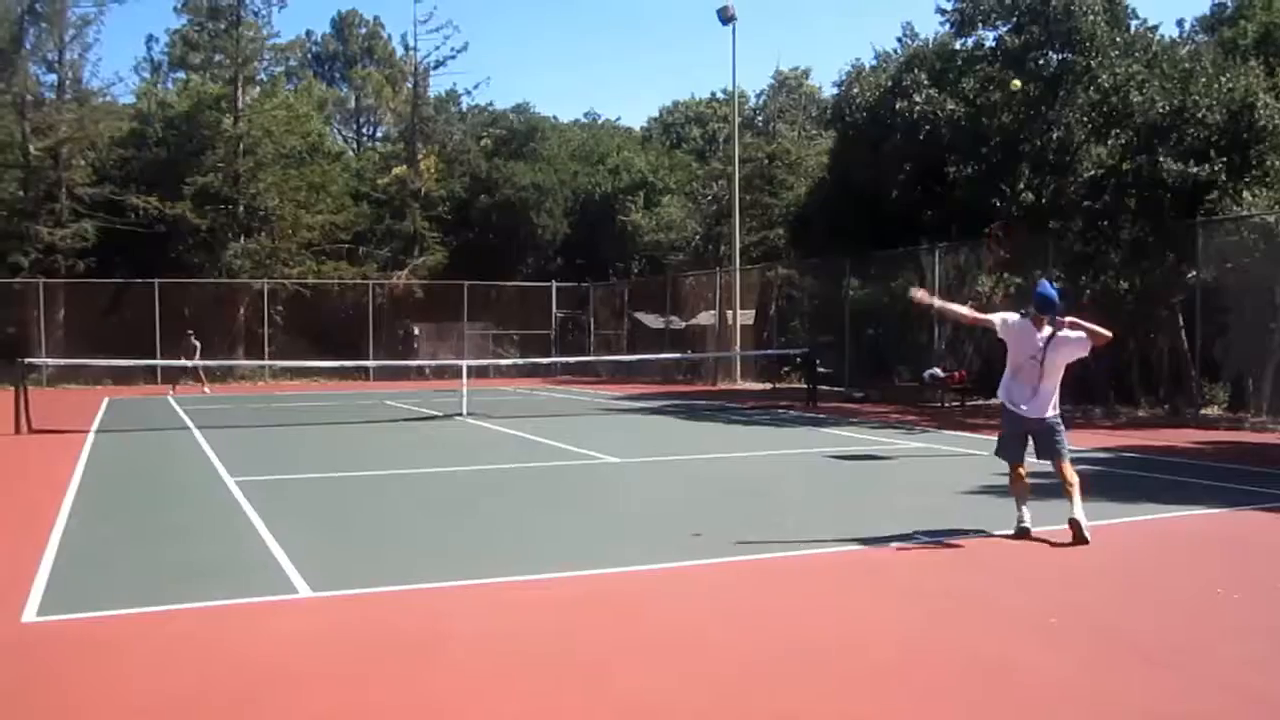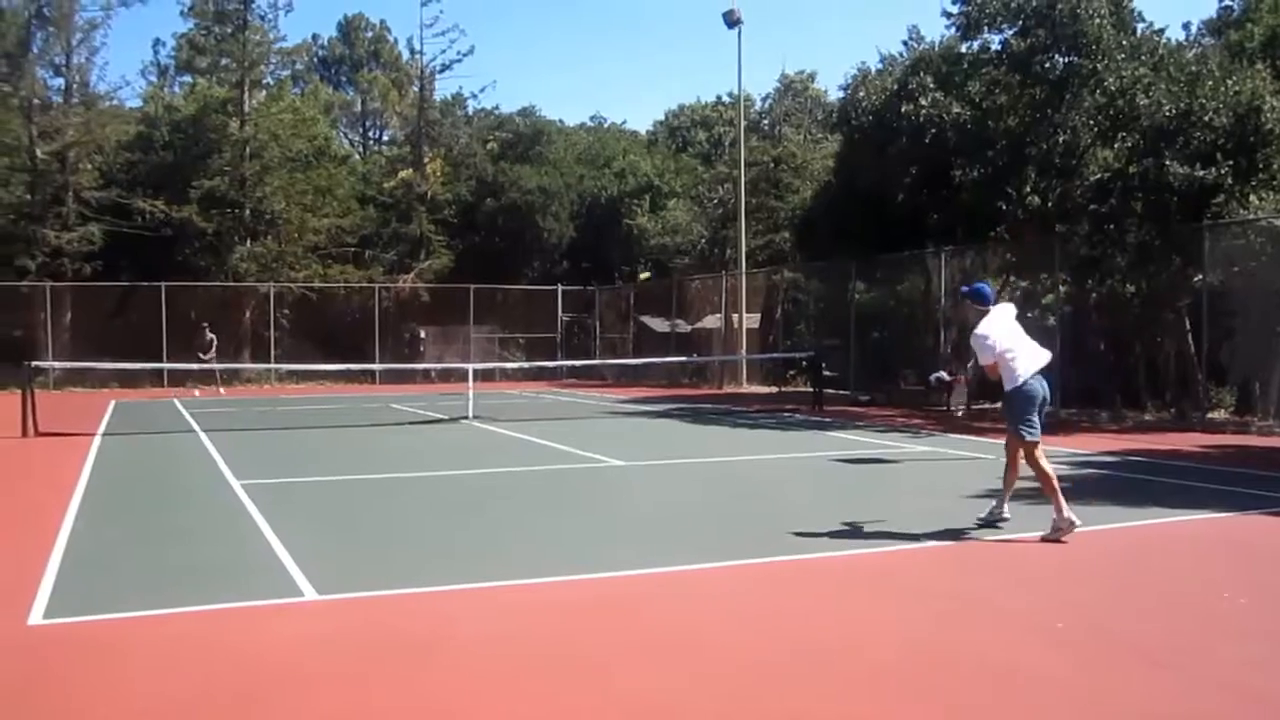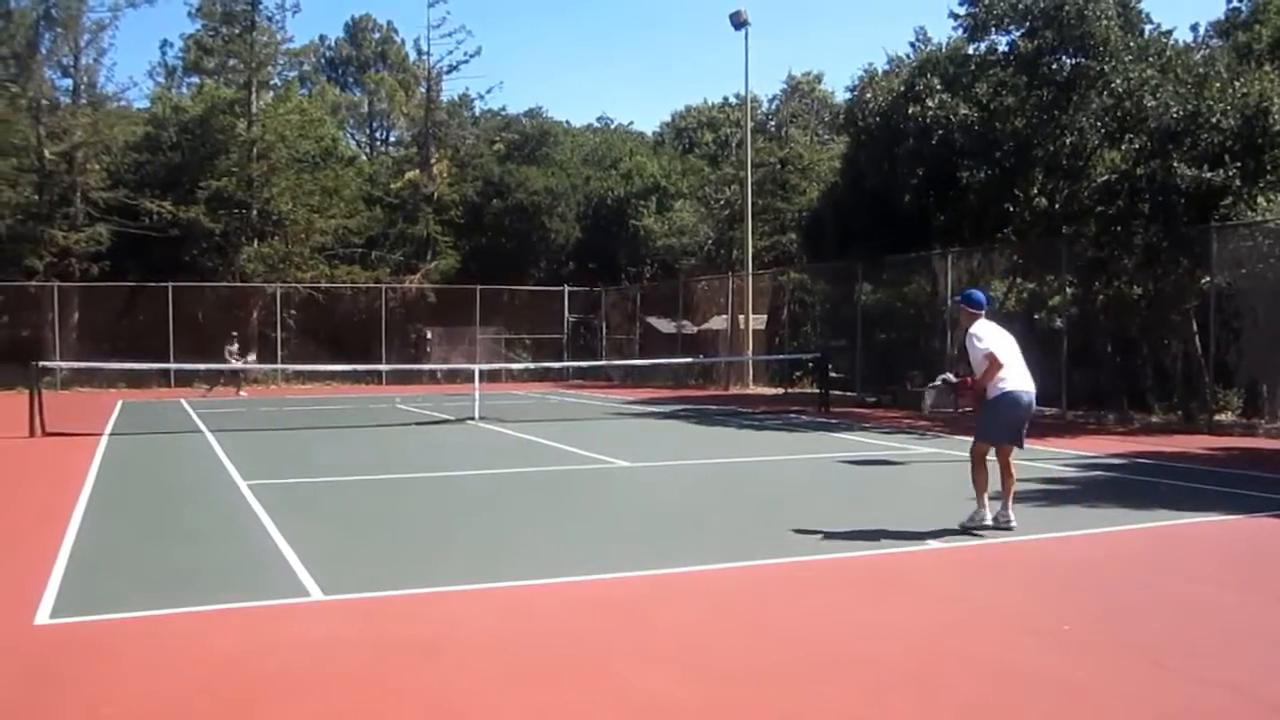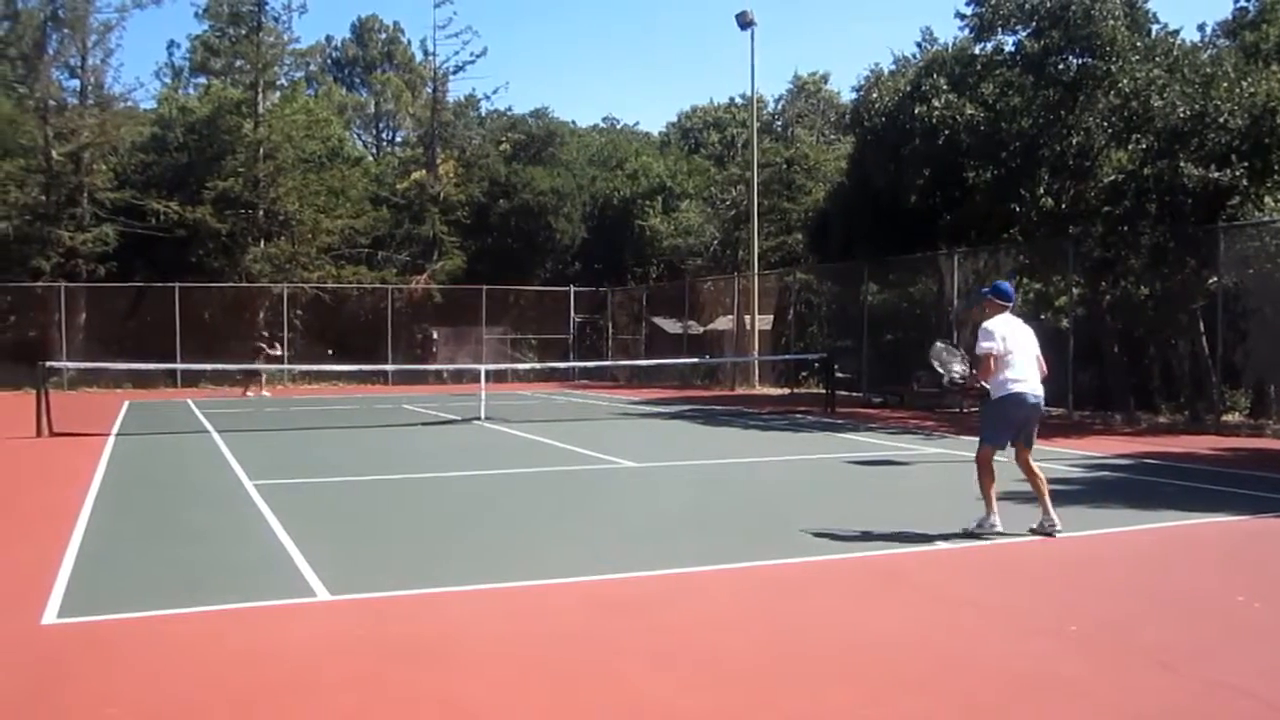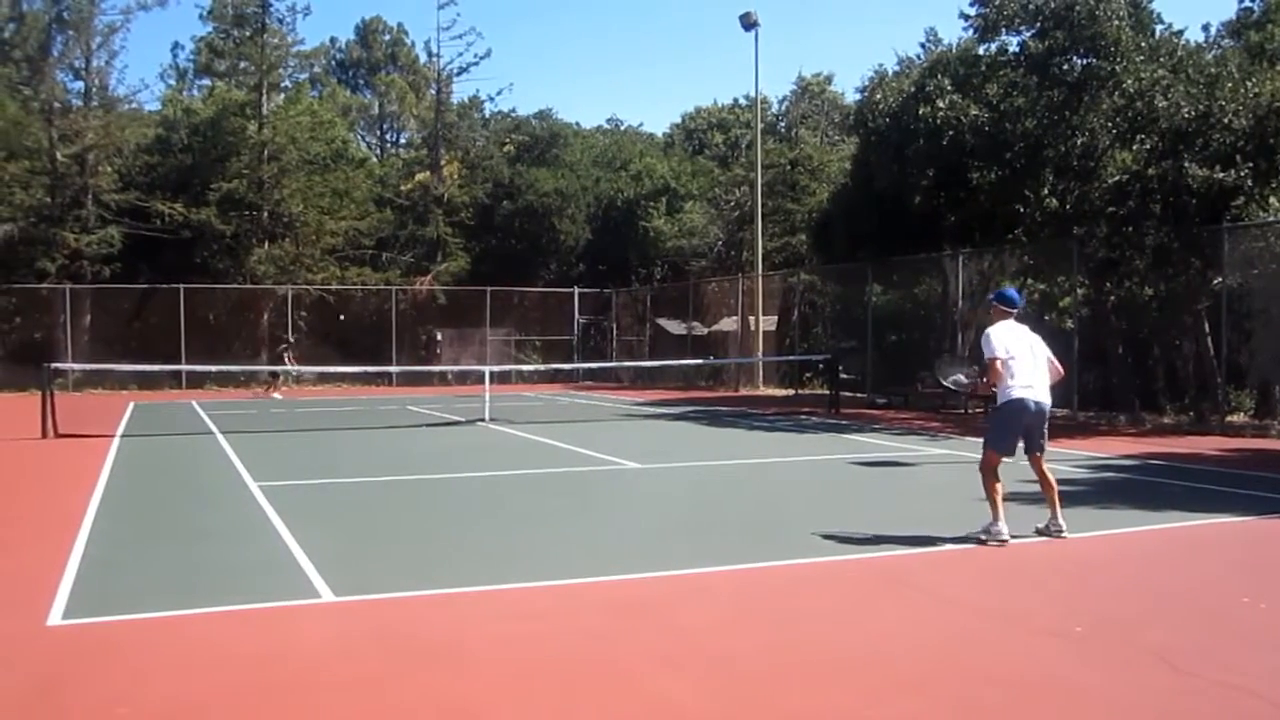
dt=0.4s
person 1, frame 1
left shoulder: (1015, 324)
right shoulder: (1062, 340)
left elbow: (973, 317)
right elbow: (1106, 337)
left wrist: (933, 302)
right wrist: (1075, 323)
left hip: (1014, 410)
right hip: (1045, 414)
left knee: (1016, 467)
right knee: (1064, 467)
left ankle: (1023, 517)
right ankle: (1077, 514)
person 1, frame 2
left shoulder: (980, 335)
right shoulder: (1001, 313)
left elbow: (992, 373)
left hip: (1022, 390)
right hip: (1038, 384)
left knee: (1034, 455)
right knee: (1011, 447)
left ankle: (1063, 515)
right ankle: (1001, 507)
person 1, frame 3
left shoulder: (975, 332)
right shoulder: (997, 330)
left elbow: (997, 363)
left wrist: (977, 386)
right wrist: (981, 385)
left hip: (1005, 396)
right hip: (1027, 394)
left knee: (978, 453)
right knee: (1003, 454)
left ankle: (982, 512)
right ankle: (1006, 513)
person 1, frame 4
left shoulder: (990, 326)
right shoulder: (1025, 328)
left elbow: (987, 367)
right elbow: (1042, 369)
left wrist: (976, 377)
left hip: (1009, 397)
right hip: (1035, 396)
left knee: (984, 457)
right knee: (1024, 458)
left ankle: (990, 518)
right ankle: (1049, 518)
person 1, frame 5
left shoulder: (993, 332)
right shoulder: (1031, 335)
left elbow: (996, 370)
right elbow: (1058, 372)
left wrist: (987, 385)
left hip: (1014, 403)
right hip: (1042, 403)
left knee: (988, 465)
right knee: (1038, 463)
left ankle: (997, 524)
right ankle: (1056, 521)
